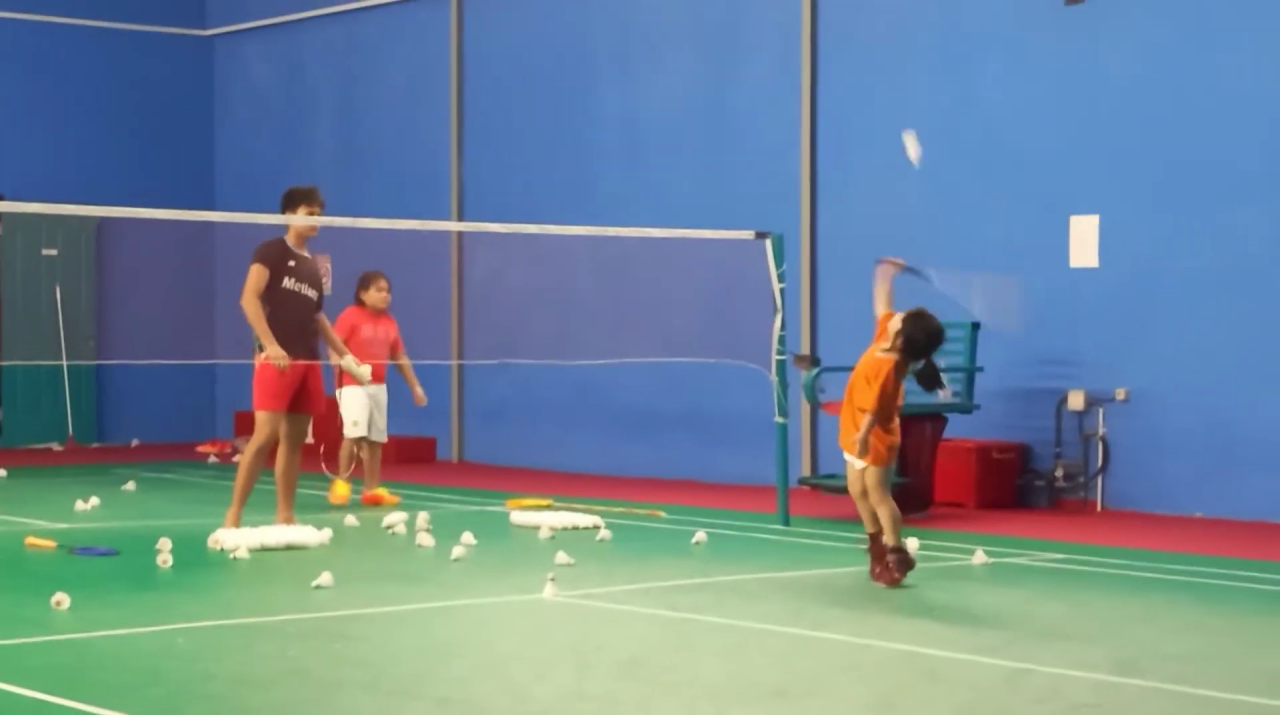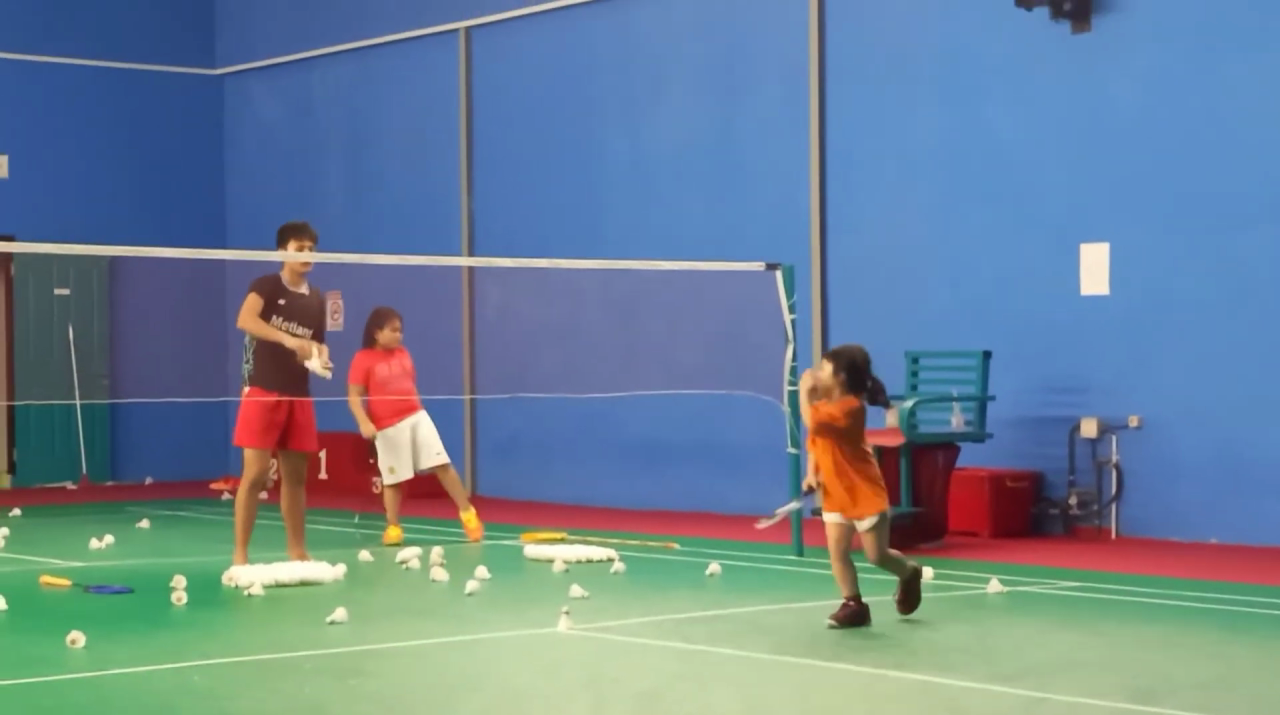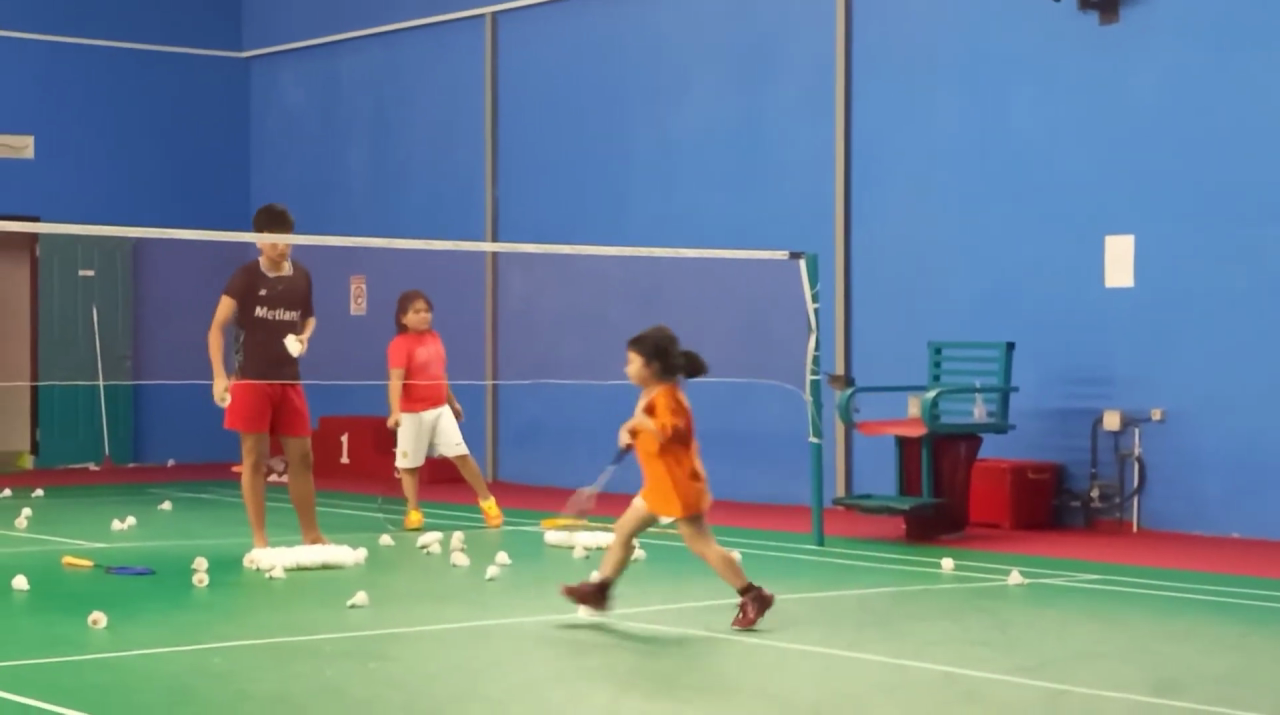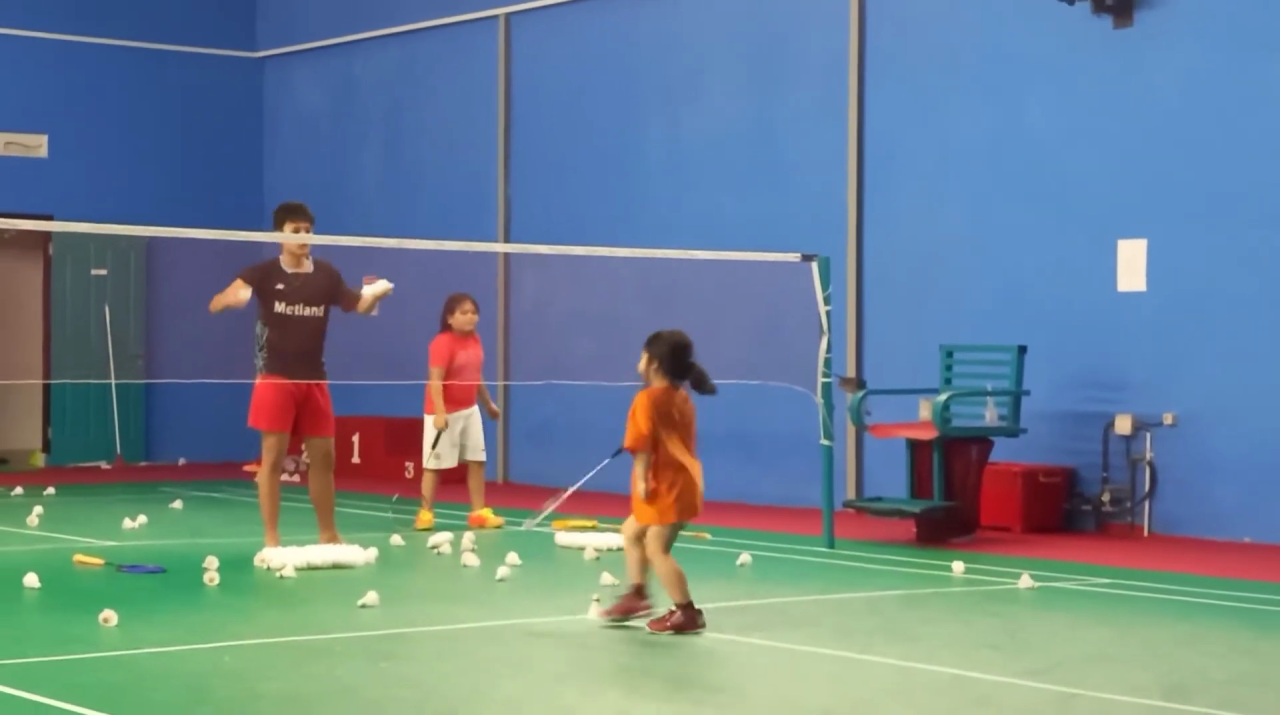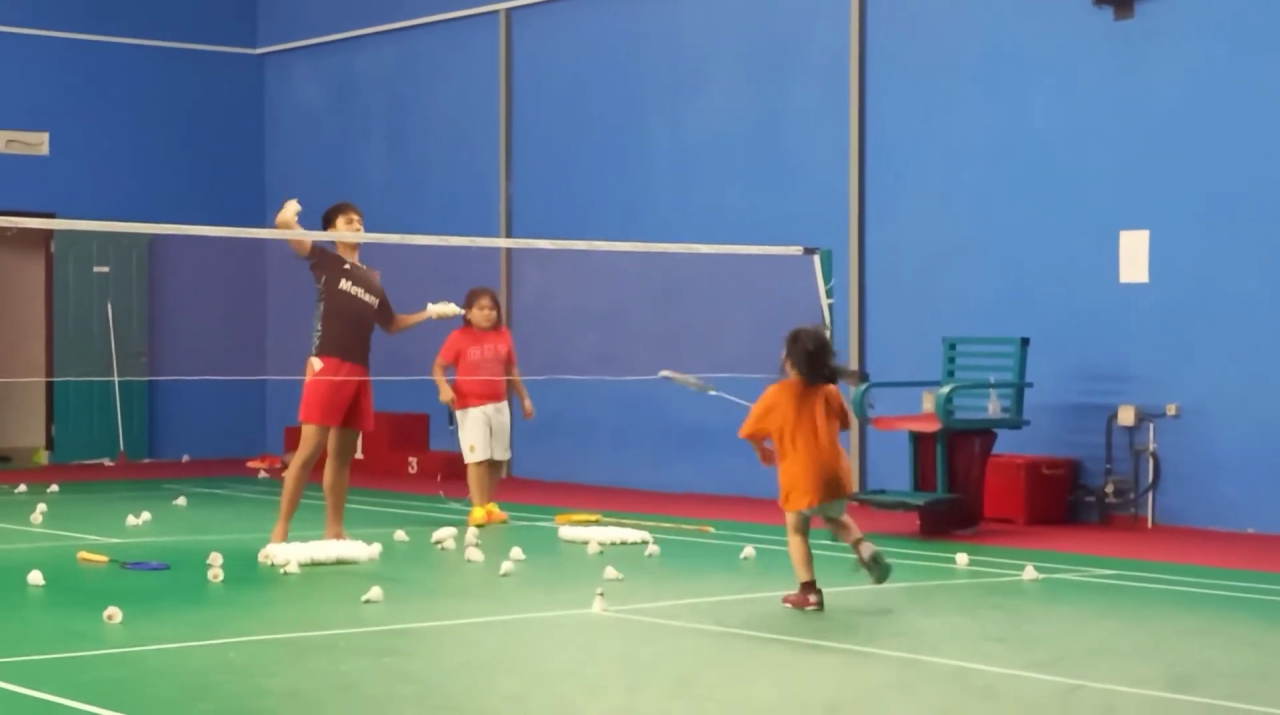
dt=0.7s
person 1, frame 1
left shoulder: (314, 266)
right shoulder: (271, 251)
right elbow: (249, 299)
left wrist: (344, 353)
right wrist: (271, 346)
left hip: (309, 361)
right hip: (277, 358)
left knee: (294, 439)
right knee: (265, 436)
left ankle: (285, 515)
right ankle: (234, 513)
person 1, frame 2
left shoulder: (316, 299)
right shoulder: (266, 286)
right elbow: (245, 320)
left wrist: (322, 358)
right wrist: (288, 339)
left hip: (298, 396)
right hip: (261, 392)
left knee: (296, 475)
right knee: (255, 474)
left ankle: (297, 551)
right ankle: (240, 554)
person 1, frame 3
left shoulder: (302, 276)
right shoulder: (245, 278)
right elbow: (217, 327)
left wrist: (304, 336)
right wrist: (220, 375)
left hip: (289, 381)
right hip: (251, 381)
left knee: (302, 458)
right knee: (254, 459)
left ankle: (312, 535)
right ankle: (259, 540)
person 1, frame 4
left shoulder: (326, 274)
right shoulder: (264, 273)
left elbow: (358, 305)
right elbow: (215, 304)
left wrist: (375, 294)
right wrist: (233, 297)
left hip: (314, 380)
right hip: (275, 378)
left knee: (323, 458)
right knee: (273, 458)
left ankle: (328, 534)
right ankle: (271, 539)
person 1, frame 5
left shoulder: (372, 280)
right shoulder: (325, 260)
left elbow: (391, 324)
right elbow: (284, 222)
left wrist: (431, 312)
right wrist: (292, 208)
left hip: (359, 372)
right hip: (327, 367)
left knee: (342, 454)
right knee: (309, 450)
left ankle: (334, 530)
right ankle: (281, 531)
person 2, frame 1
left shoulder: (887, 368)
right shoulder: (885, 336)
left elbow: (874, 408)
right elbow: (881, 303)
left wrist: (863, 437)
right wrist: (885, 273)
left hip: (875, 438)
right hip: (855, 435)
left knee: (878, 494)
right knee: (858, 490)
left ankle: (896, 555)
right ankle: (878, 542)
person 2, frame 2
left shoulder: (850, 408)
right shoulder: (826, 406)
left elbow: (812, 422)
right elbow: (814, 442)
left wrist: (804, 392)
right wrist: (812, 472)
left hip: (864, 491)
right hip: (834, 493)
left knee: (876, 554)
right knee: (836, 549)
left ankle: (908, 574)
right ankle: (852, 604)
person 2, frame 3
left shoulder: (668, 396)
right shoulder: (652, 394)
left elbow: (668, 433)
right elbow: (638, 428)
left wrist: (639, 419)
right wrist: (629, 432)
left hip: (678, 486)
right hip: (658, 483)
left knee: (702, 545)
right knee: (624, 530)
left ankle: (753, 596)
right ankle: (600, 589)
person 2, frame 4
left shoulder: (647, 398)
right shoulder: (681, 398)
left elbow: (642, 442)
left wrist: (640, 478)
left hip: (668, 486)
right hip: (682, 483)
left knee: (658, 551)
right knee: (631, 535)
left ankle: (687, 614)
right ankle: (636, 595)
person 2, frame 5
left shoulder: (775, 394)
right shoulder: (830, 392)
left elbow: (751, 432)
right elbow: (845, 424)
left wrist: (763, 452)
left hip: (801, 477)
right hip: (834, 474)
left knee: (796, 533)
right knee: (837, 520)
left ankle: (808, 591)
right ankle: (864, 549)
person 3, frame 1
left shoulder: (390, 321)
right shoulder: (351, 315)
left elbow: (400, 357)
left wrist: (415, 386)
right wrist: (337, 359)
left hip: (378, 387)
right hip: (352, 385)
left knee: (375, 439)
right knee: (355, 434)
left ankle: (372, 489)
right ankle: (341, 482)
person 3, frame 2
left shoulder: (403, 354)
right shoulder: (363, 359)
right elbow: (354, 396)
right wrist: (364, 423)
left hip: (417, 418)
right hip: (387, 427)
left knee: (442, 464)
right knee: (393, 479)
left ankle: (466, 512)
right ankle: (393, 527)
person 3, frame 3
left shoulder: (435, 338)
right shoulder: (400, 344)
right elbow: (395, 380)
left wrist: (453, 402)
right wrist: (395, 411)
left hip: (441, 410)
right hip: (412, 414)
left knee: (461, 454)
right knee: (409, 464)
left ankle: (487, 501)
right ankle: (413, 512)
person 3, frame 4
left shoulder: (475, 341)
right shoulder: (443, 342)
right elbow: (435, 379)
left wrist: (488, 403)
right wrist: (440, 412)
left hip: (470, 410)
right hip: (444, 414)
left knee: (477, 460)
right knee: (435, 463)
left ankle: (479, 512)
right ankle: (425, 512)
person 3, frame 5
left shoulder: (503, 335)
right shoulder: (459, 338)
left elbow: (511, 369)
right elbow: (438, 367)
left wrist: (524, 397)
right wrist: (444, 387)
left hip: (499, 405)
right hip: (470, 407)
left knee: (498, 458)
right knee: (477, 458)
left ankle: (489, 504)
right ankle: (478, 509)
